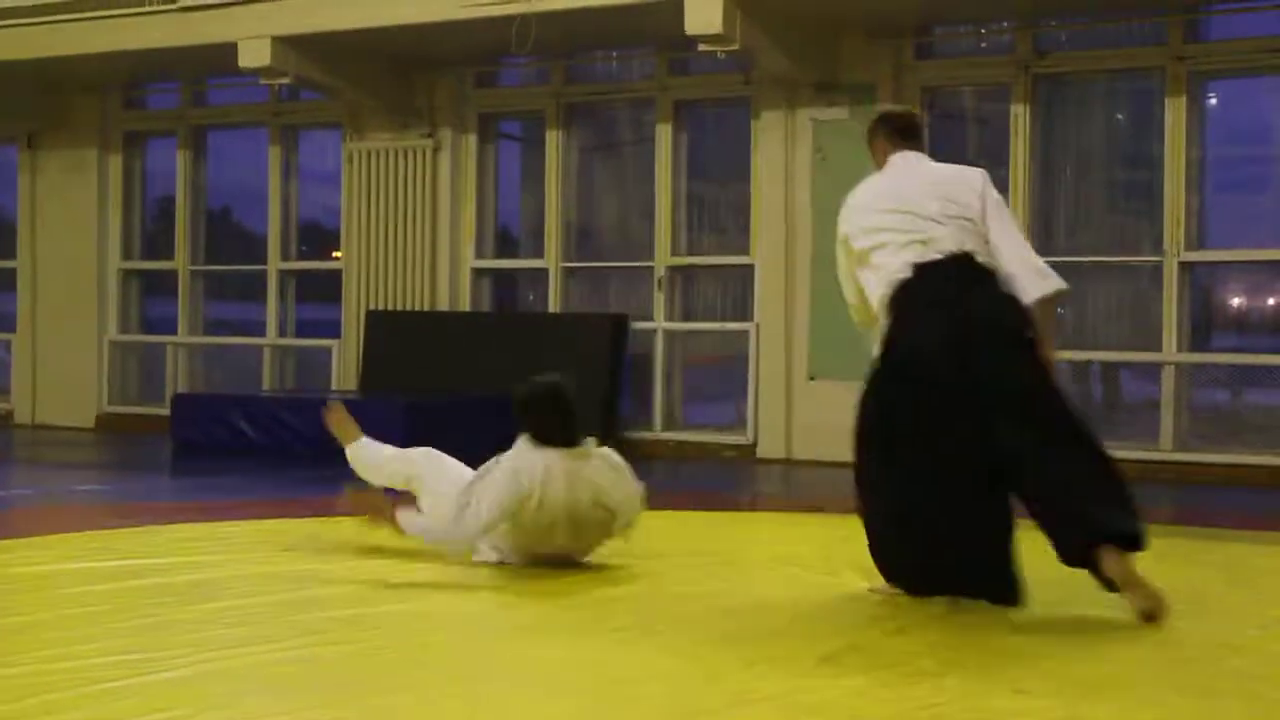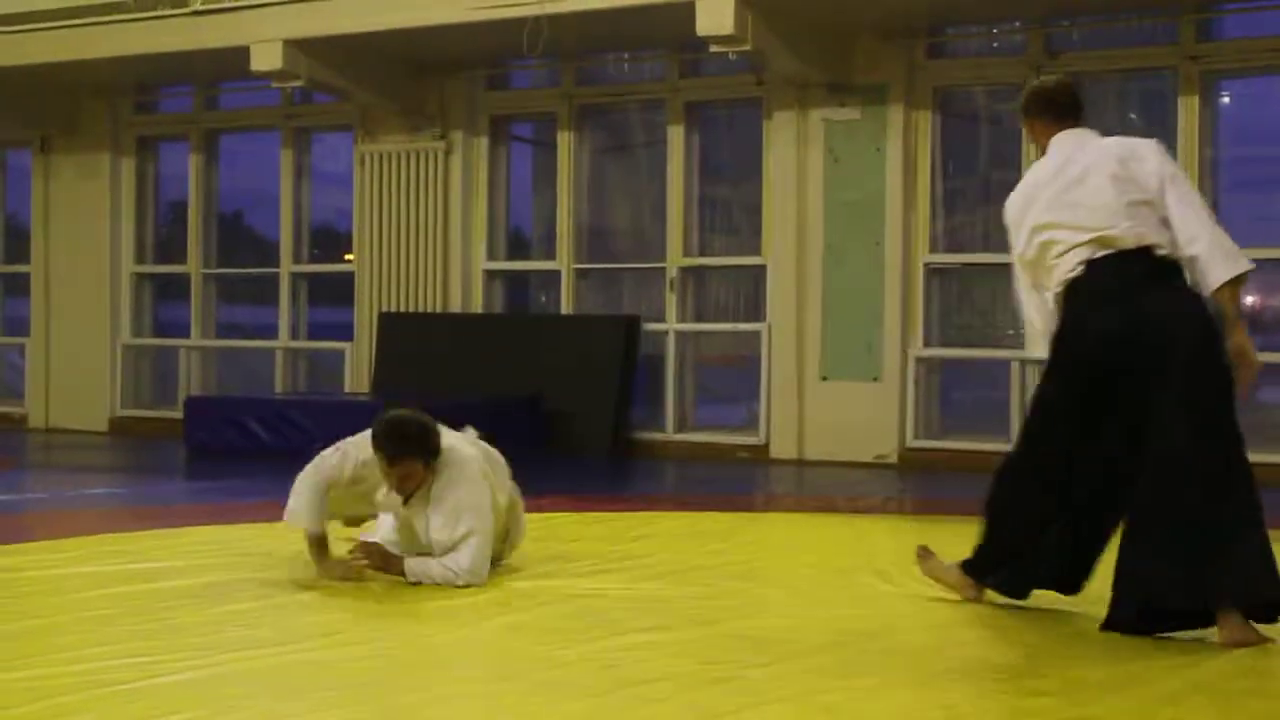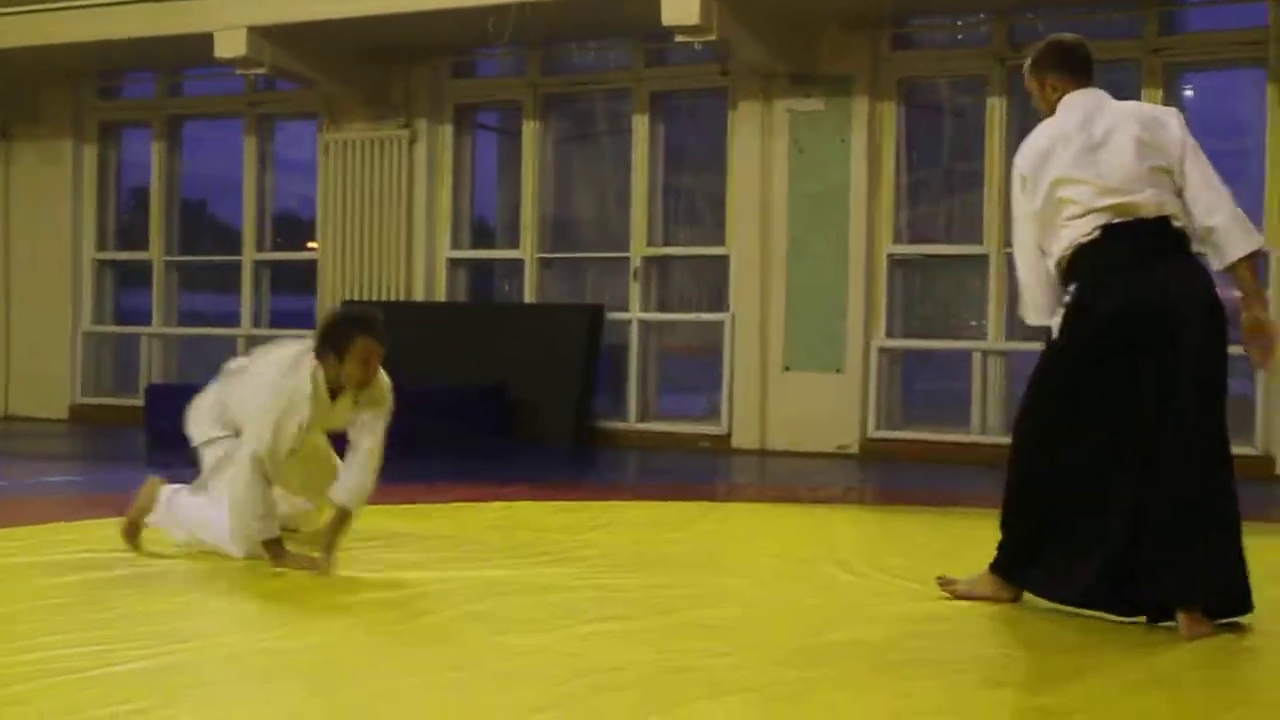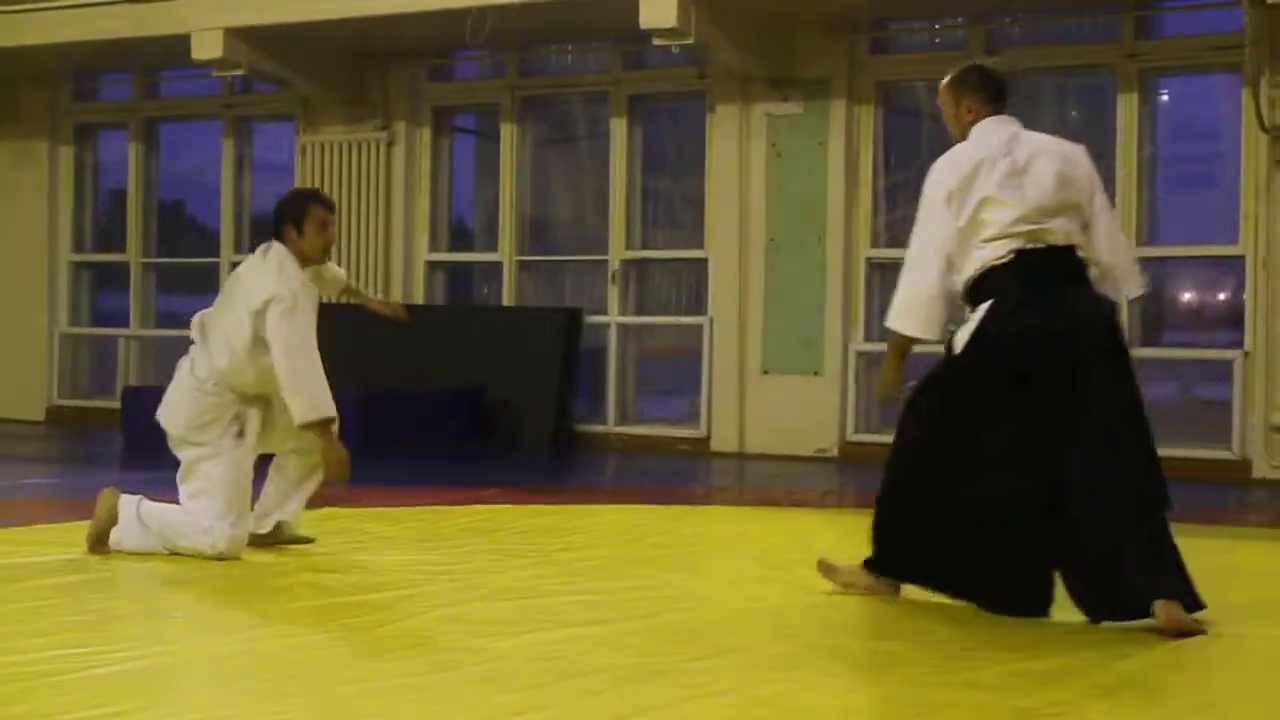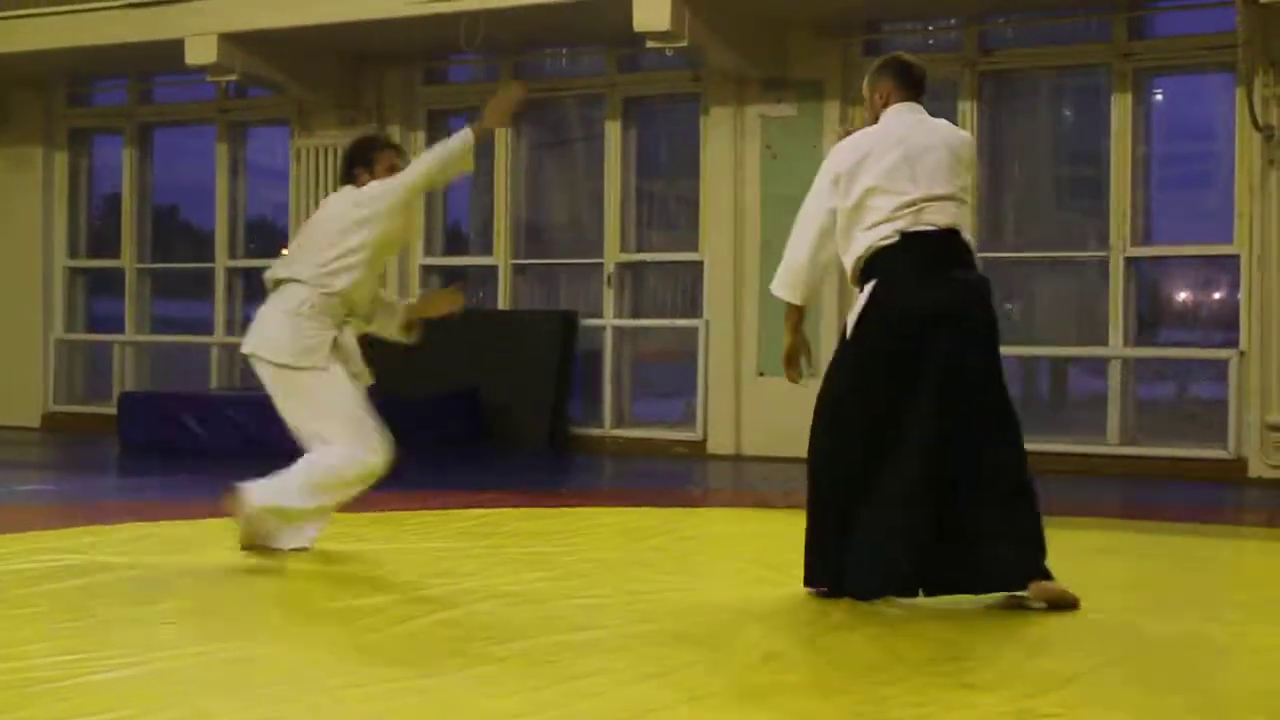
dt=0.4s
person 1, frame 1
left shoulder: (858, 204)
right shoulder: (967, 180)
left elbow: (859, 295)
right elbow: (1016, 259)
right wrist: (1042, 341)
left hip: (919, 323)
right hip: (985, 310)
left knee: (898, 447)
right knee: (1042, 432)
left ankle: (920, 572)
right ankle: (1113, 558)
person 1, frame 2
left shoulder: (1025, 197)
right shoulder: (1142, 154)
left elbow: (1040, 306)
right elbow: (1202, 240)
left wrist: (1062, 353)
left hip: (1092, 321)
right hip: (1169, 309)
left knee: (1048, 453)
right knee: (1199, 458)
left ankle: (984, 573)
right ankle: (1228, 611)
person 1, frame 3
left shoulder: (1037, 148)
right shoulder: (1159, 121)
left elbow: (1033, 259)
right elbow: (1216, 213)
left wrist: (1050, 335)
left hip: (1103, 292)
right hip: (1180, 284)
left knee: (1052, 431)
right knee: (1187, 439)
left ankle: (1012, 573)
right ankle: (1192, 602)
person 1, frame 4
left shoulder: (953, 167)
right shoulder: (1068, 156)
left elbow: (925, 265)
right elbow: (1111, 255)
left wrist: (895, 359)
right wrist: (1109, 324)
left hip: (1008, 313)
right hip: (1080, 311)
left knee: (933, 431)
right knee: (1111, 452)
left ankle: (887, 569)
right ankle: (1162, 594)
person 1, frame 5
left shoulder: (852, 151)
right shoulder: (960, 143)
left elbow: (809, 240)
left wrist: (793, 327)
left hip: (896, 293)
right hip: (961, 286)
left knee: (855, 431)
right knee: (982, 430)
left ankle: (859, 572)
right ankle: (1027, 572)
person 2, frame 1
left shoulder: (516, 472)
right shoulder: (613, 468)
left elbow: (457, 533)
right elbow: (624, 518)
left wrist: (391, 516)
left hip: (508, 547)
left knee: (422, 463)
left ankle: (354, 444)
person 2, frame 2
left shoulder: (463, 488)
right shoulder: (372, 448)
left elbow: (470, 571)
right elbow: (312, 480)
left wrist: (397, 566)
right wrist: (324, 557)
person 2, frame 3
left shoulder: (375, 385)
right shoulder: (283, 392)
left elbow: (367, 454)
right elbow: (248, 476)
left wrist: (340, 519)
right wrist: (276, 551)
right hip: (227, 424)
right knee: (245, 543)
right ankle: (161, 502)
person 2, frame 4
left shoulder: (276, 259)
right shoulder: (285, 287)
left elbow: (318, 272)
right elbow: (298, 365)
left wrist: (367, 299)
right wrist: (327, 434)
left hip: (238, 396)
right hip: (209, 408)
left knee: (313, 434)
right knee: (223, 538)
left ankle: (265, 527)
right ankle: (121, 513)
person 2, frame 5
left shoulder: (365, 224)
right shoulder: (361, 204)
left elbow: (373, 307)
right elbow: (424, 171)
left wrist: (417, 312)
right wrist: (485, 124)
left hip: (305, 336)
right hip: (295, 335)
left knee: (334, 445)
right knee: (358, 457)
left ankle: (272, 532)
right ankle: (259, 506)
